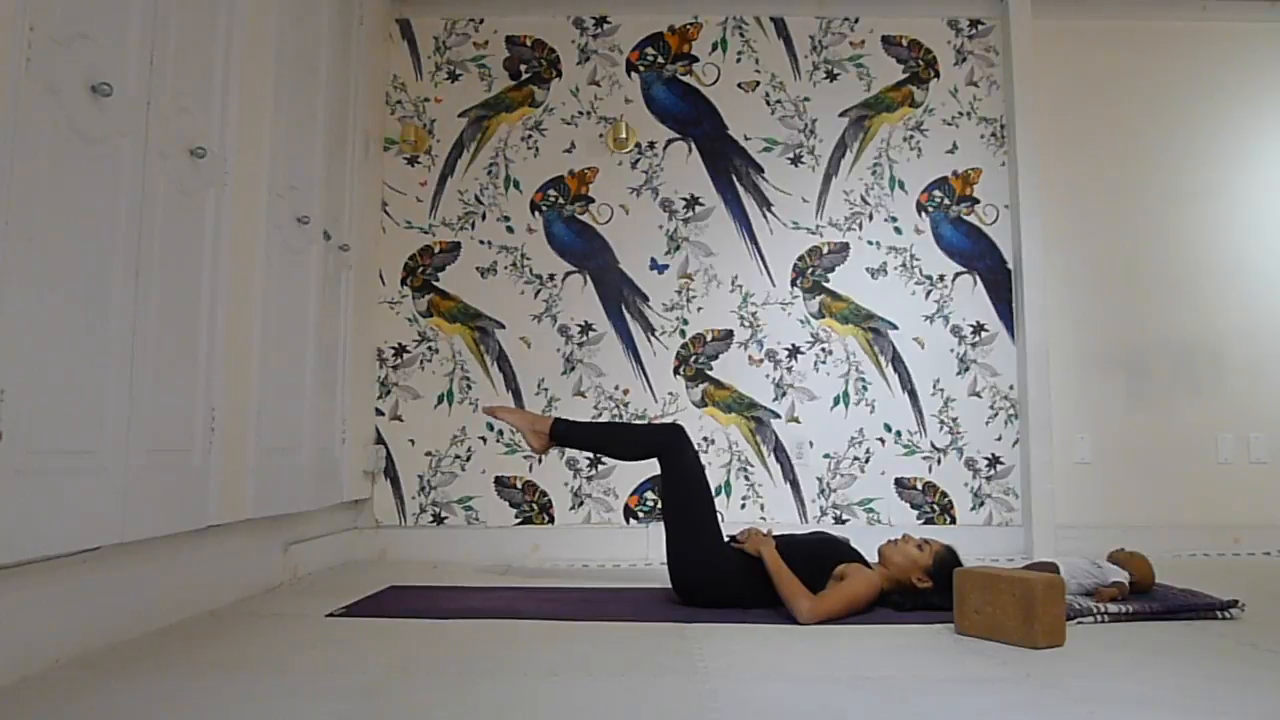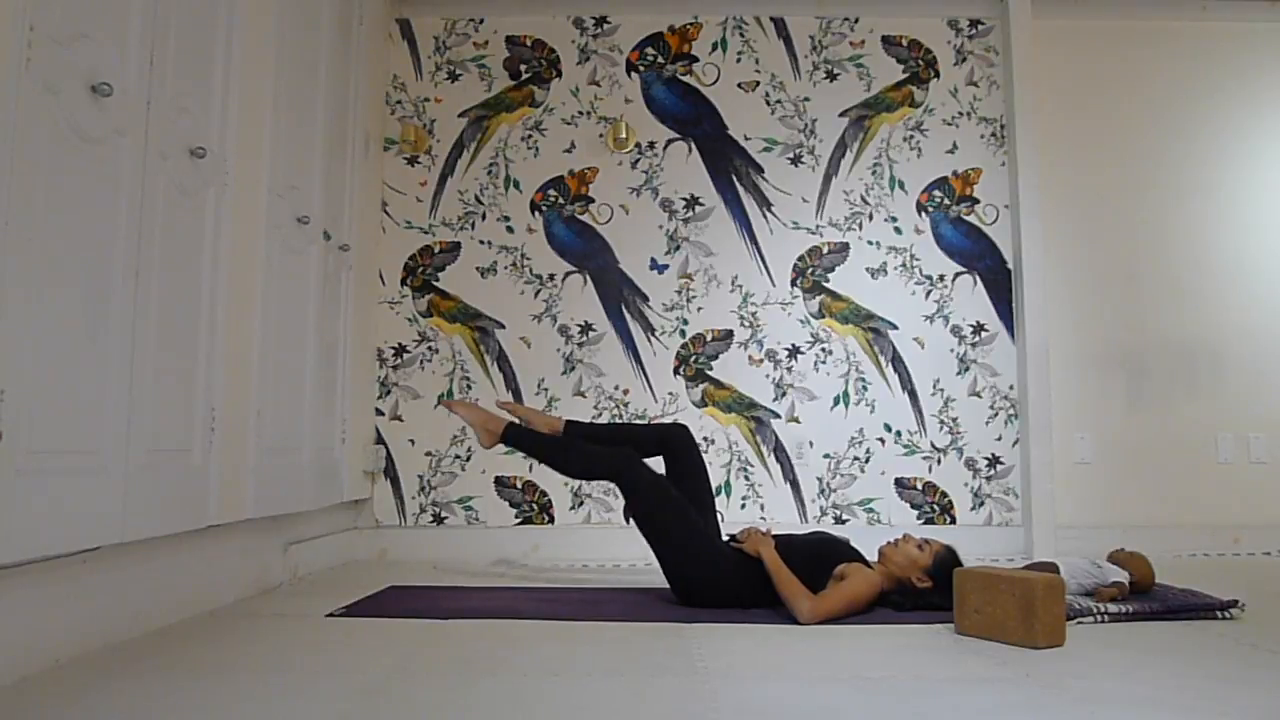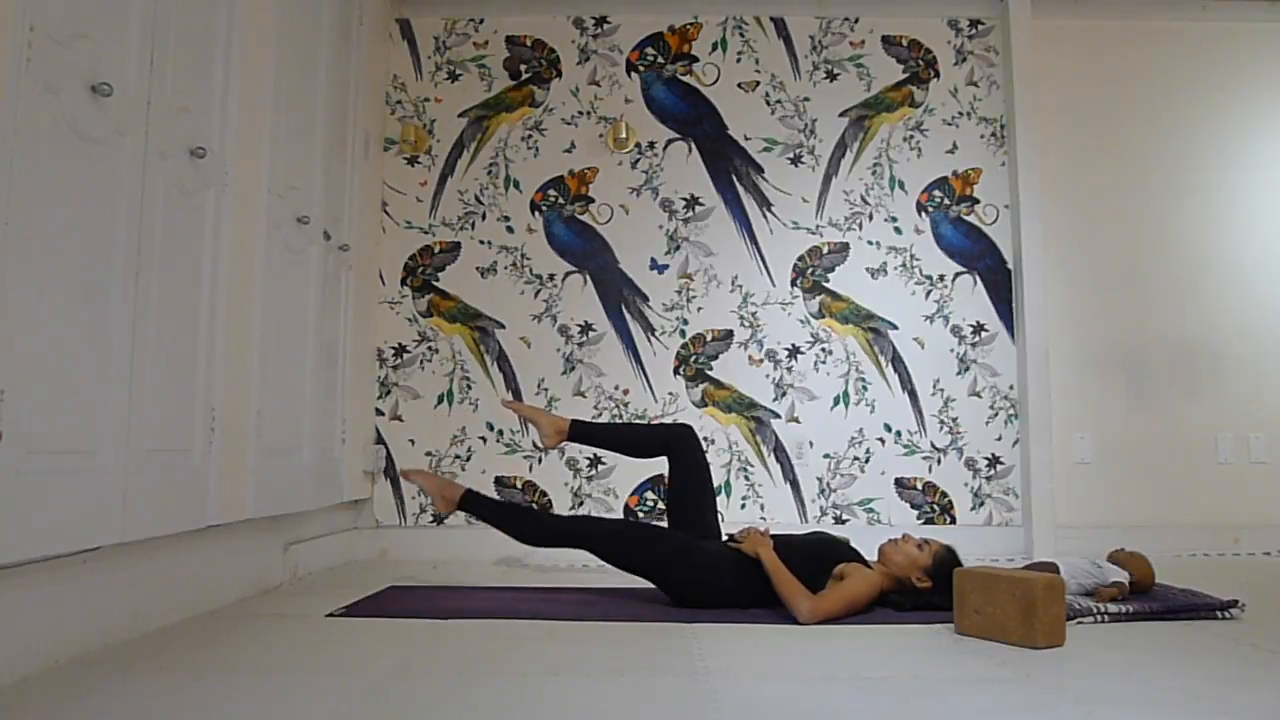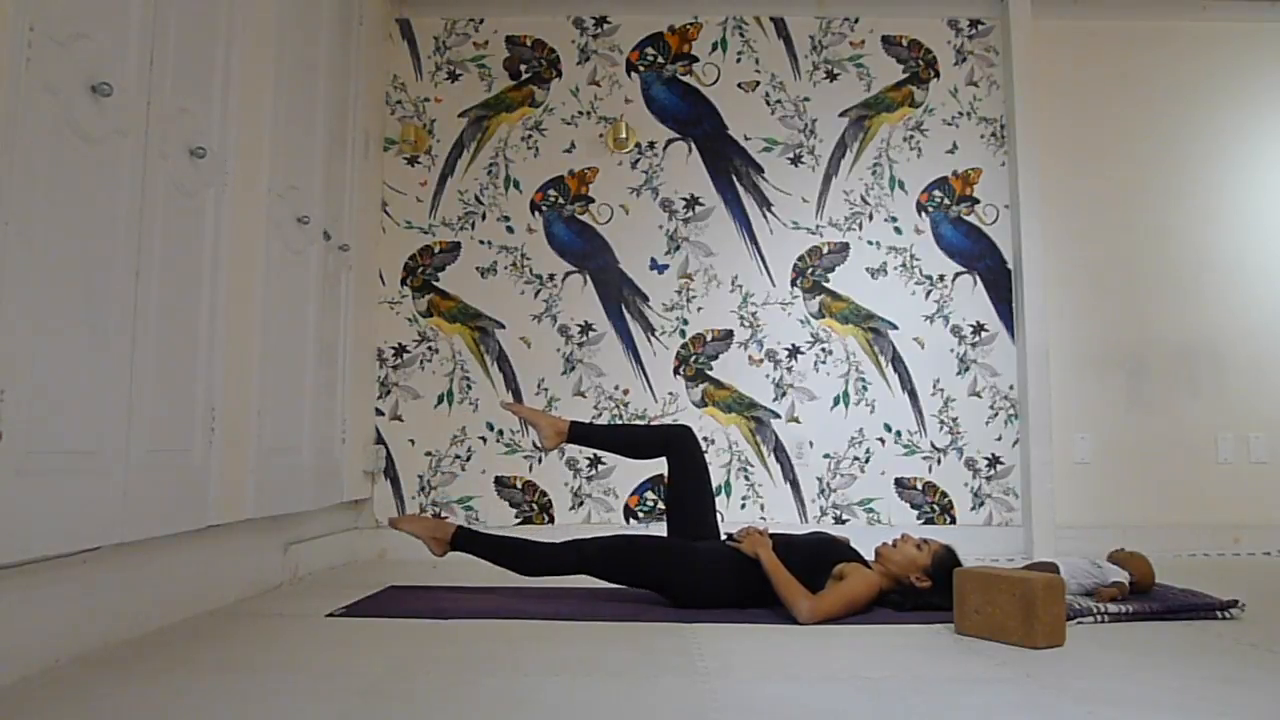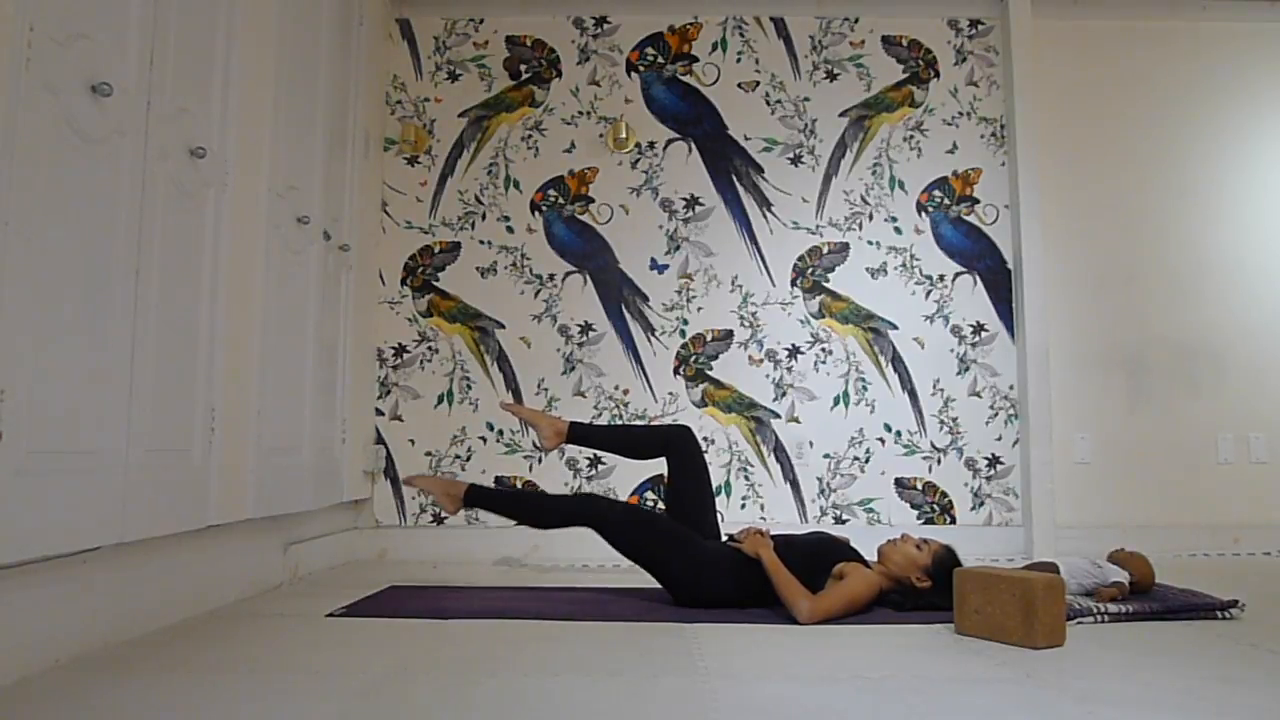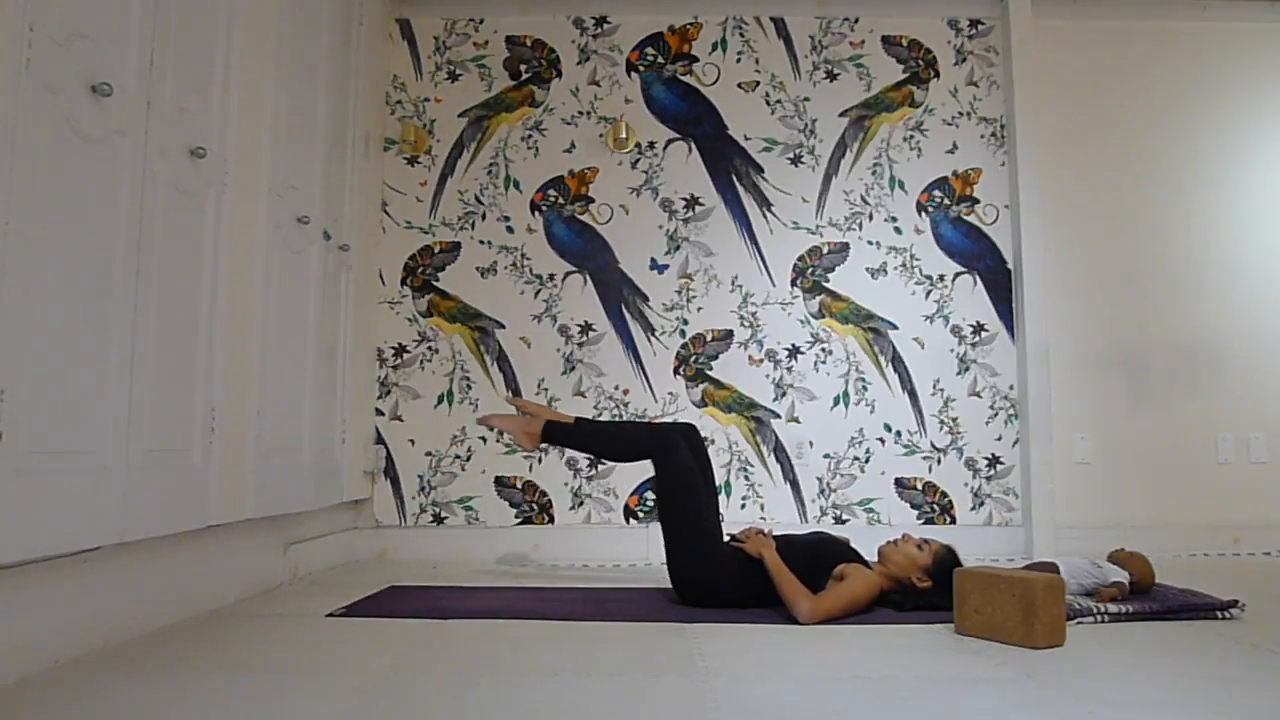
dt=0.7s
person 1, frame 1
left shoulder: (866, 586)
right shoulder: (859, 569)
left elbow: (807, 610)
left wrist: (767, 551)
right wrist: (762, 539)
left hip: (712, 576)
right hip: (721, 564)
left knee: (672, 440)
right knee: (671, 439)
left ankle: (550, 429)
right ankle: (552, 432)
person 1, frame 2
left shoulder: (867, 585)
right shoulder: (860, 568)
left elbow: (808, 609)
left wrist: (765, 552)
right wrist: (761, 541)
left hip: (713, 578)
right hip: (718, 560)
left knee: (624, 465)
right knee: (675, 437)
left ankle: (504, 434)
right ankle: (559, 430)
person 1, frame 3
left shoulder: (867, 585)
right shoulder: (857, 565)
left elbow: (808, 609)
left wrist: (763, 552)
right wrist: (758, 540)
left hip: (711, 579)
right hip: (714, 555)
left knee: (581, 528)
right knee: (680, 438)
left ankle: (461, 499)
right ankle: (564, 429)
person 1, frame 4
left shoulder: (866, 585)
right shoulder: (856, 563)
left elbow: (808, 609)
left wrist: (763, 553)
right wrist: (764, 539)
left hip: (709, 578)
right hip: (712, 554)
left knee: (574, 553)
right knee: (679, 439)
left ankle: (454, 536)
right ankle: (566, 431)
person 1, frame 5
left shoulder: (866, 585)
right shoulder: (855, 564)
left elbow: (806, 608)
left wrist: (763, 552)
right wrist: (759, 538)
left hip: (711, 577)
right hip: (713, 555)
left knee: (593, 508)
right knee: (678, 438)
left ankle: (467, 496)
right ankle: (564, 432)
person 1, frame 6
left shoulder: (866, 586)
right shoulder: (856, 567)
left elbow: (808, 609)
left wrist: (767, 552)
right wrist: (763, 539)
left hip: (711, 576)
right hip: (717, 564)
left knee: (666, 446)
right knee: (684, 437)
left ankle: (544, 432)
right ankle: (560, 425)
